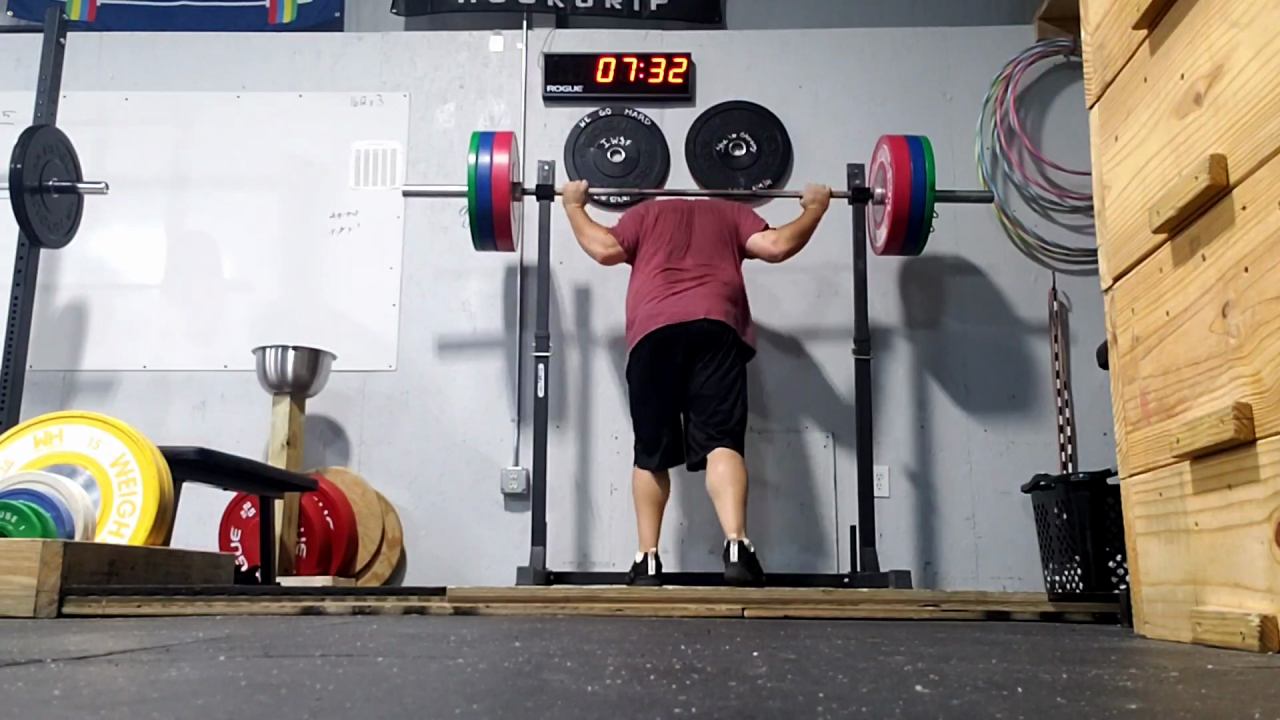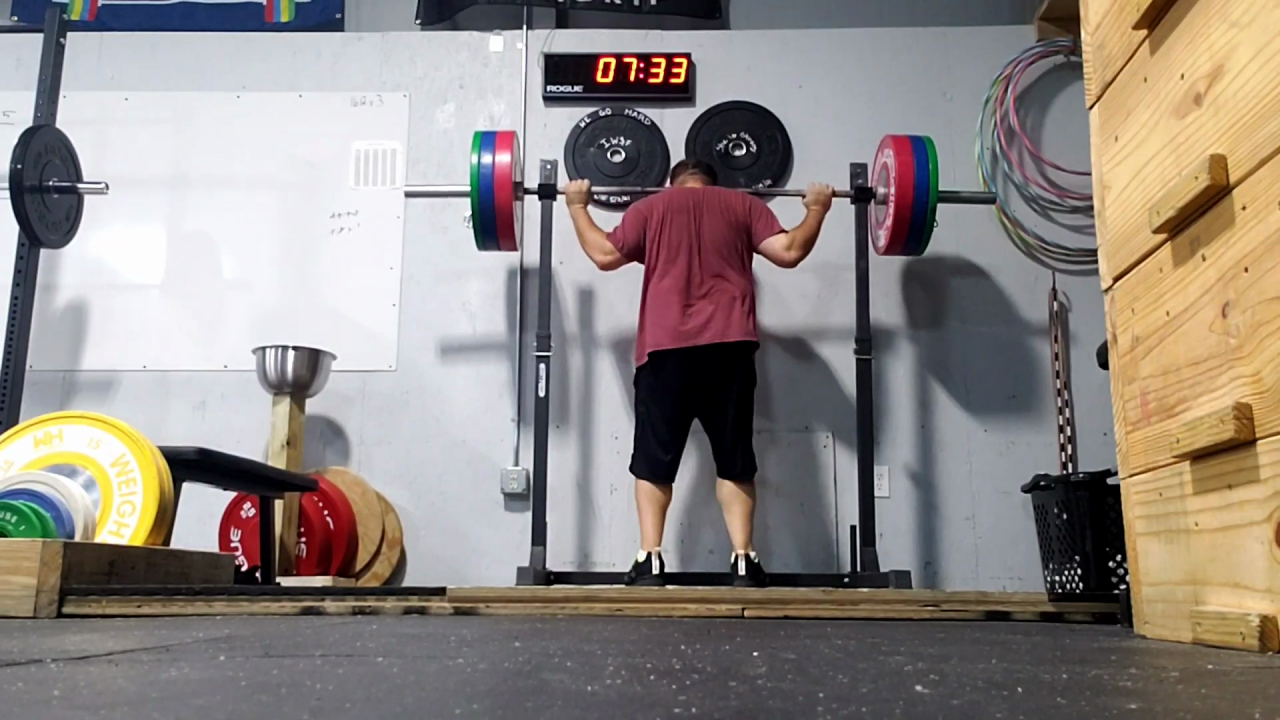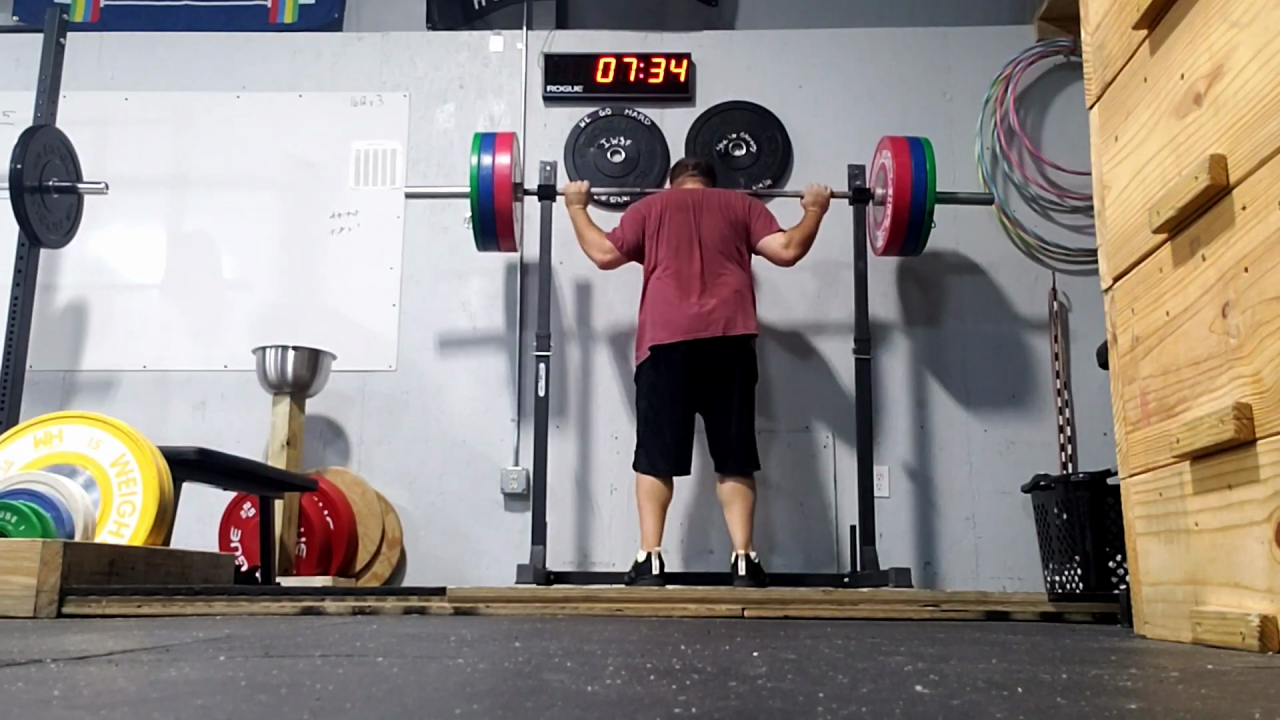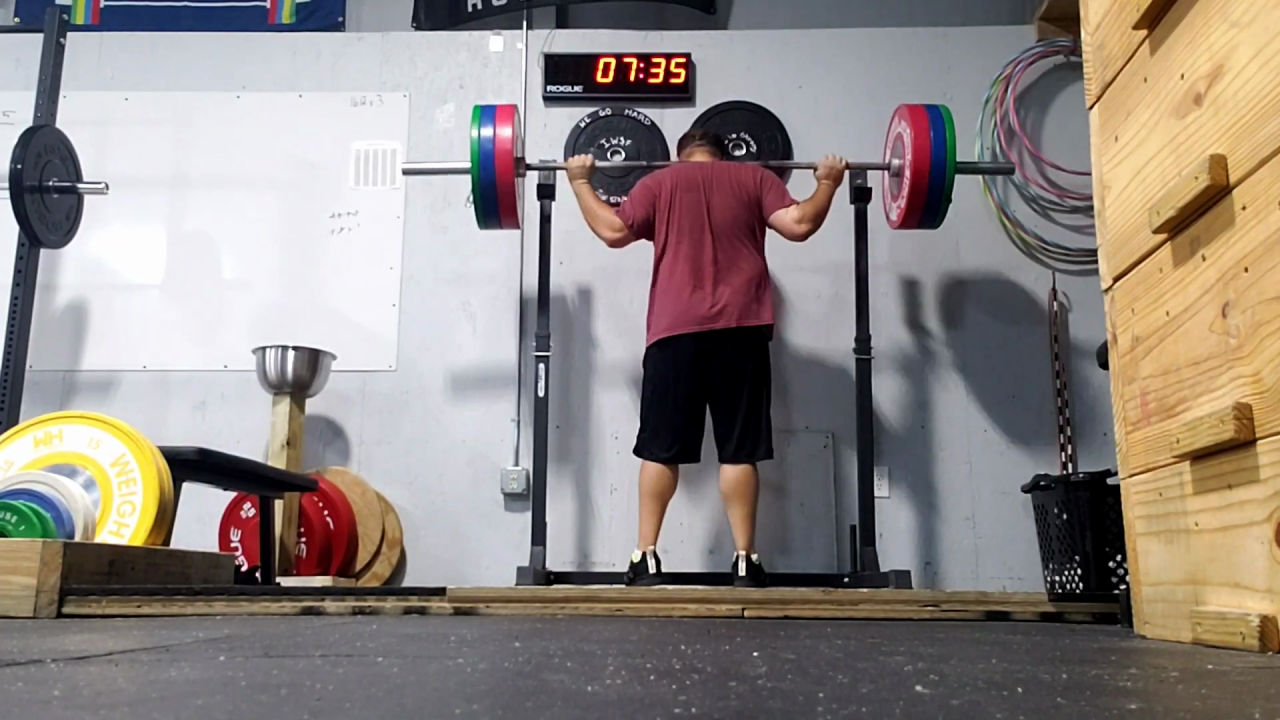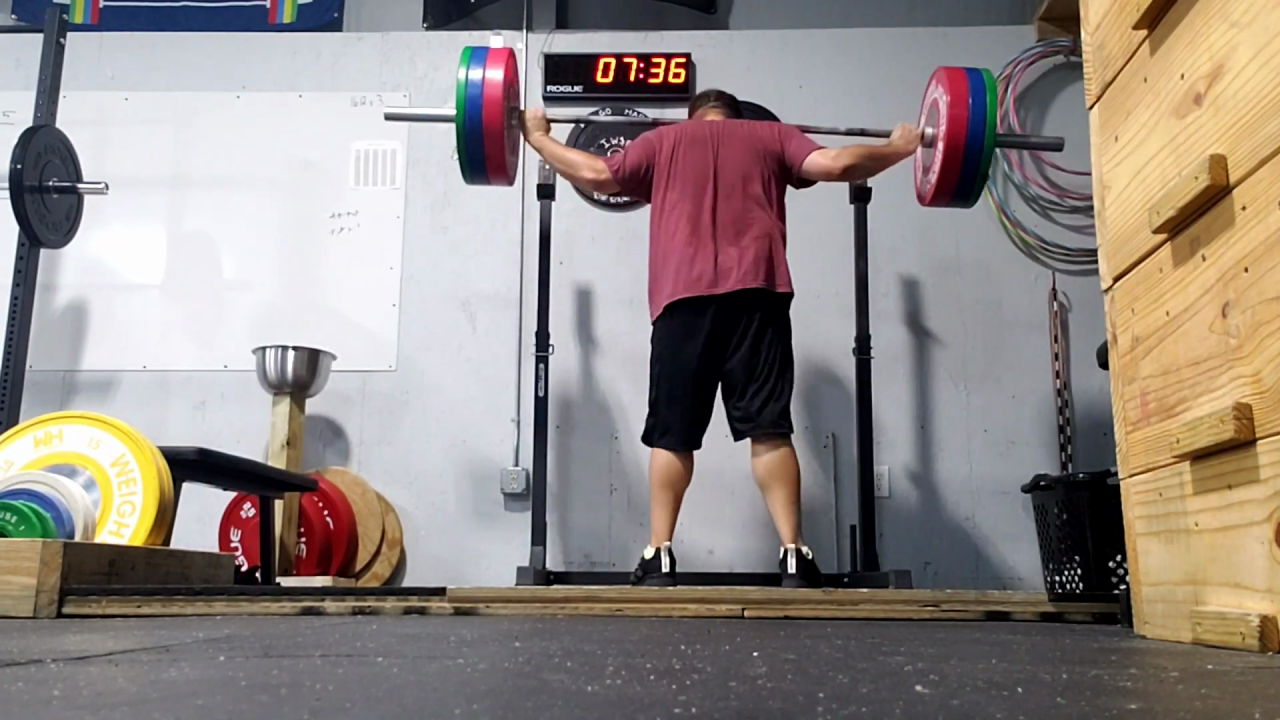
dt=1s
person 1, frame 1
left shoulder: (644, 212)
right shoulder: (731, 212)
left elbow: (605, 249)
right elbow: (776, 246)
left wrist: (573, 206)
right wrist: (814, 209)
left hip: (655, 332)
right hip: (716, 328)
left knee: (651, 453)
right knee: (722, 442)
left ankle: (648, 561)
right ankle: (736, 548)
person 1, frame 2
left shoulder: (649, 207)
right shoulder: (744, 205)
left elbow: (605, 255)
right elbow: (789, 252)
left wrist: (578, 207)
right wrist: (816, 209)
left hip: (665, 348)
right hip: (729, 346)
left knee: (654, 459)
right knee: (734, 460)
left ankle: (649, 560)
right ankle: (743, 561)
person 1, frame 3
left shoulder: (649, 207)
right shoulder: (743, 205)
left elbow: (603, 253)
right elbow: (787, 250)
left wrist: (576, 207)
right wrist: (815, 210)
left hip: (666, 340)
right hip: (728, 339)
left knee: (655, 457)
right knee: (734, 458)
left ankle: (649, 560)
right ankle: (744, 560)
person 1, frame 4
left shoulder: (658, 182)
right shoulder: (755, 178)
left elbow: (613, 231)
right elbow: (799, 225)
left wrist: (580, 182)
right wrist: (828, 183)
left hip: (675, 329)
right hip: (740, 328)
left knee: (660, 449)
right knee: (738, 451)
left ankle: (646, 558)
right ankle: (744, 561)
person 1, frame 5
left shoulder: (663, 141)
right shoulder: (772, 136)
left elbow: (597, 175)
right elbow: (835, 164)
left wrist: (537, 137)
right wrist: (900, 148)
left hip: (683, 297)
right hip: (755, 294)
left knee: (669, 433)
right knee: (767, 429)
left ankle: (659, 556)
right ankle: (793, 555)
